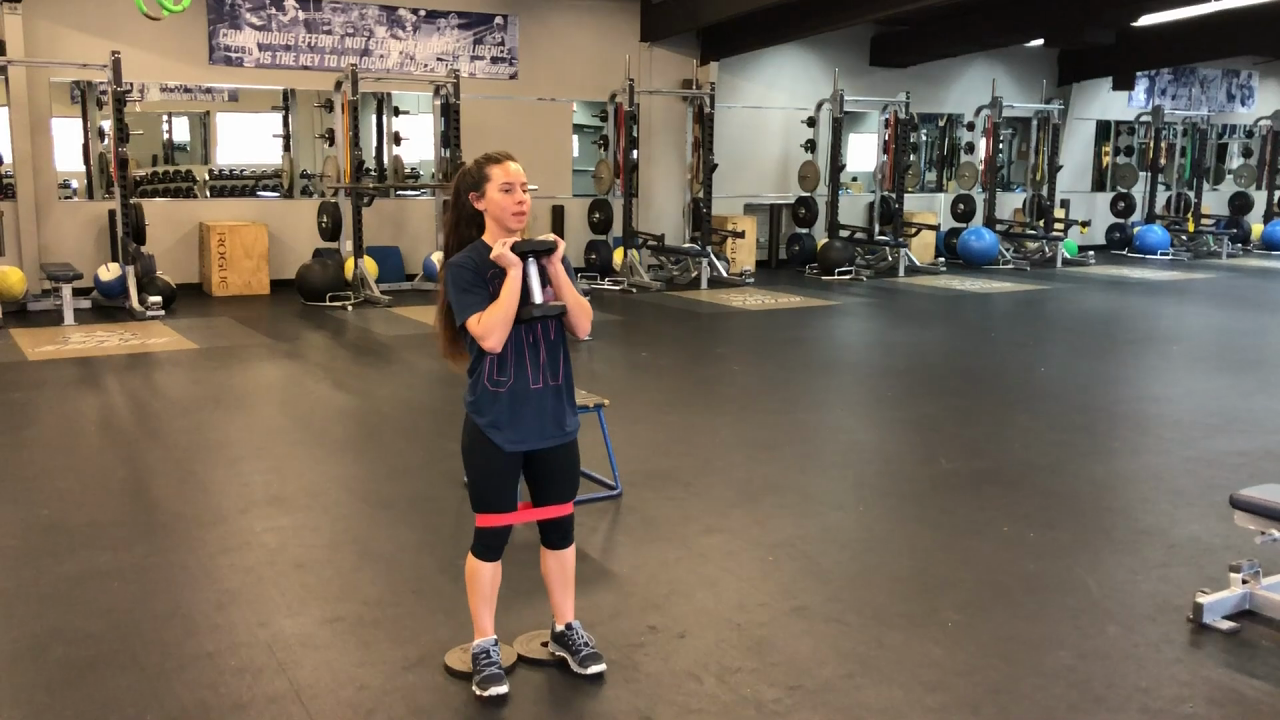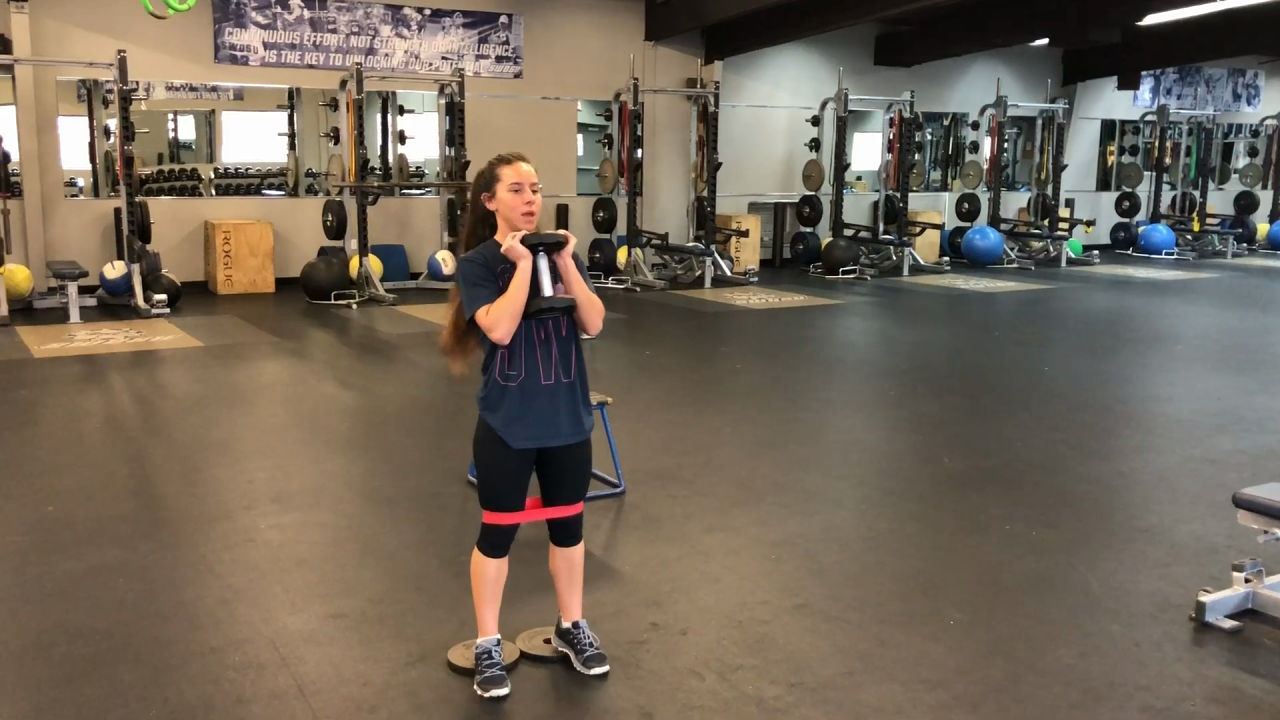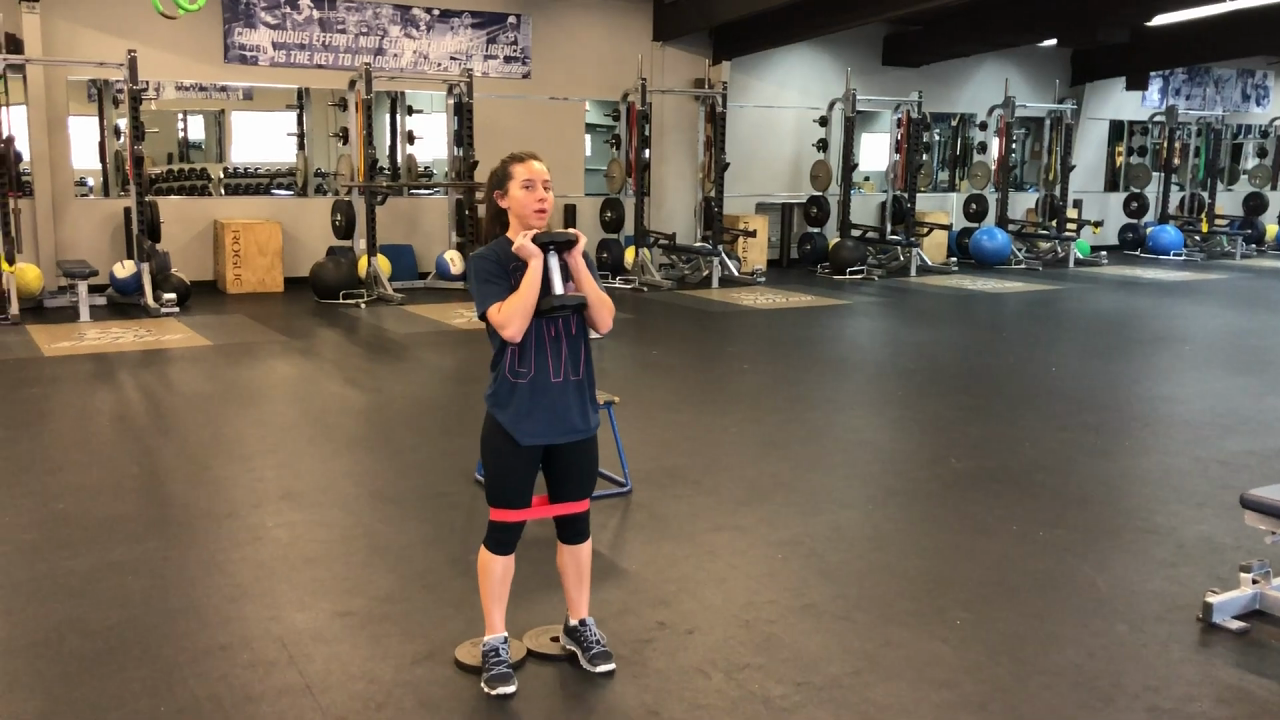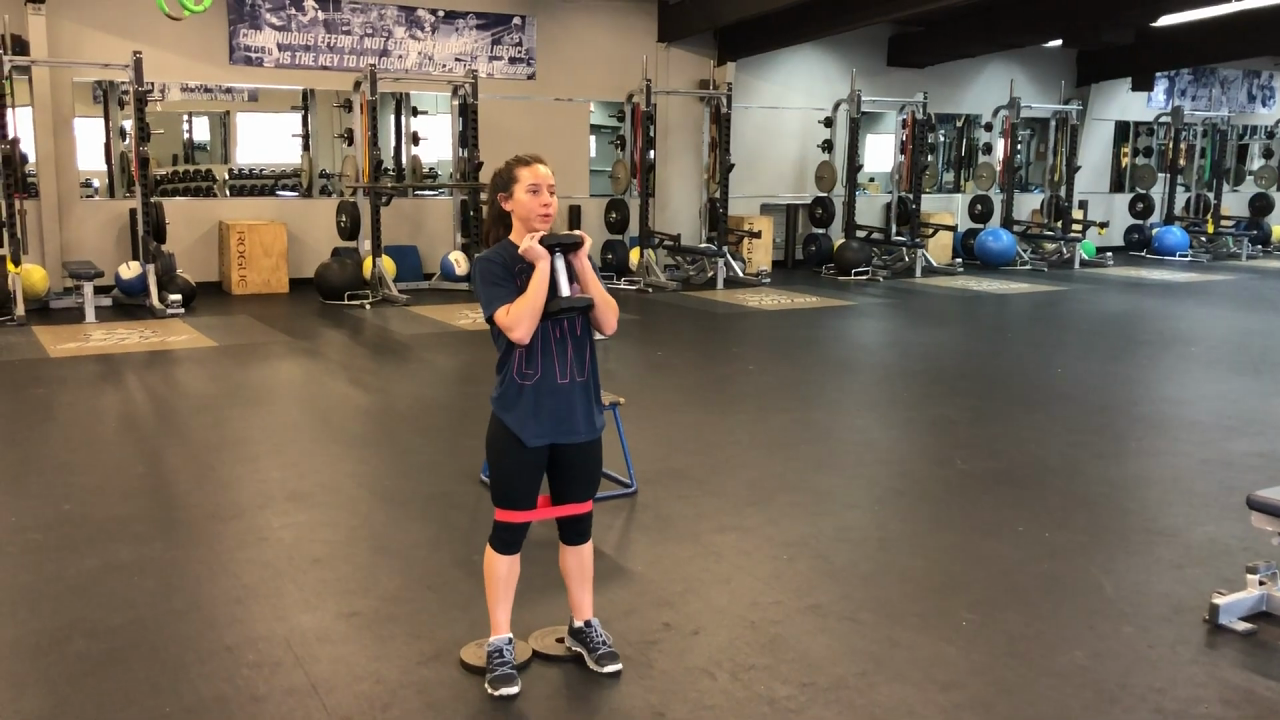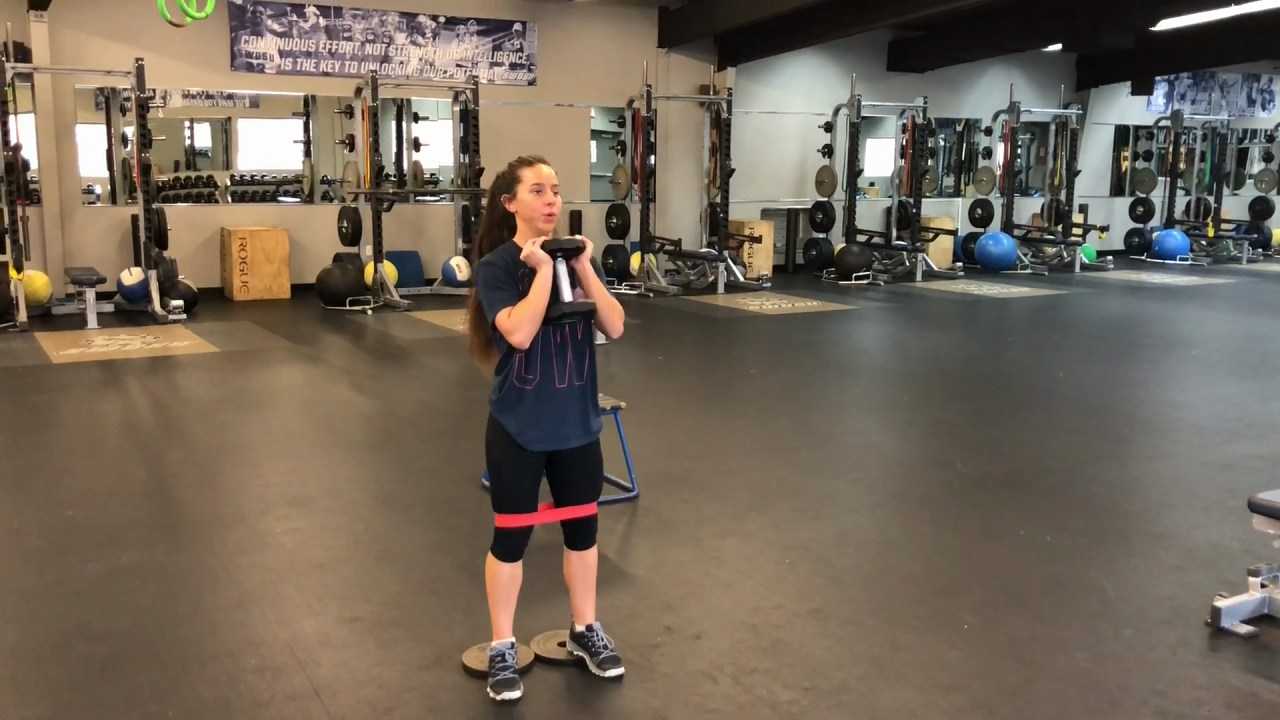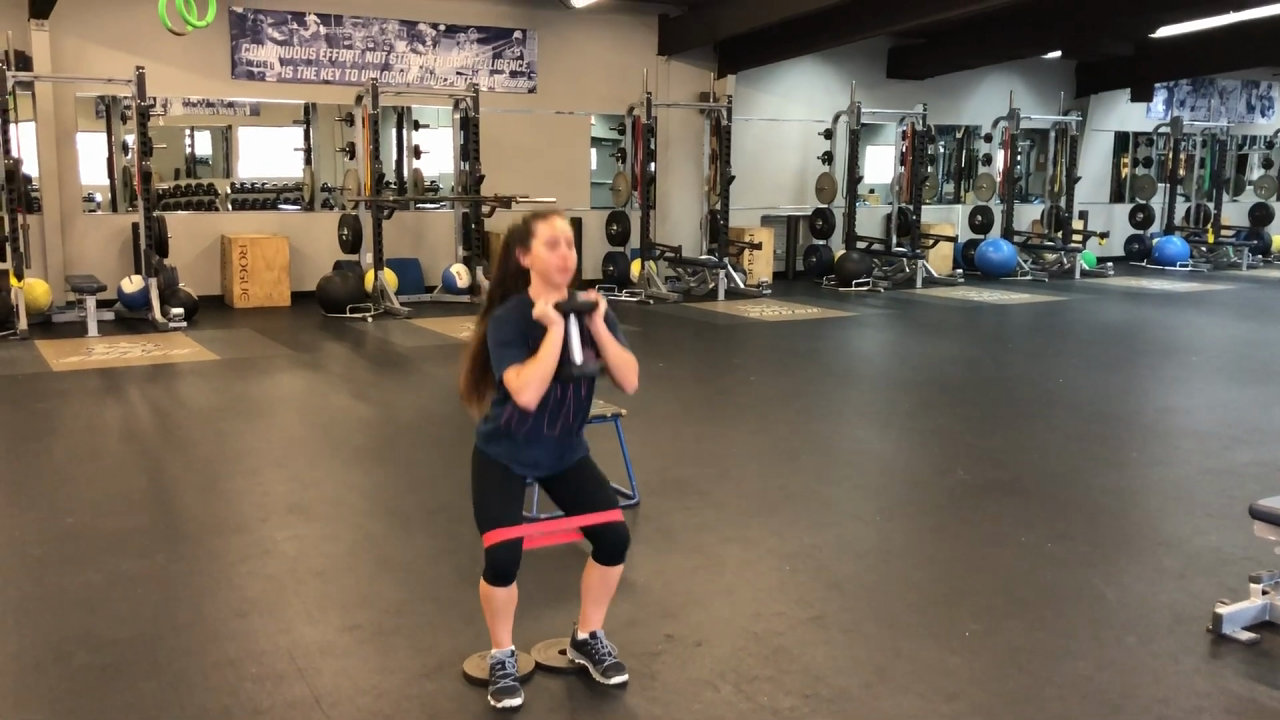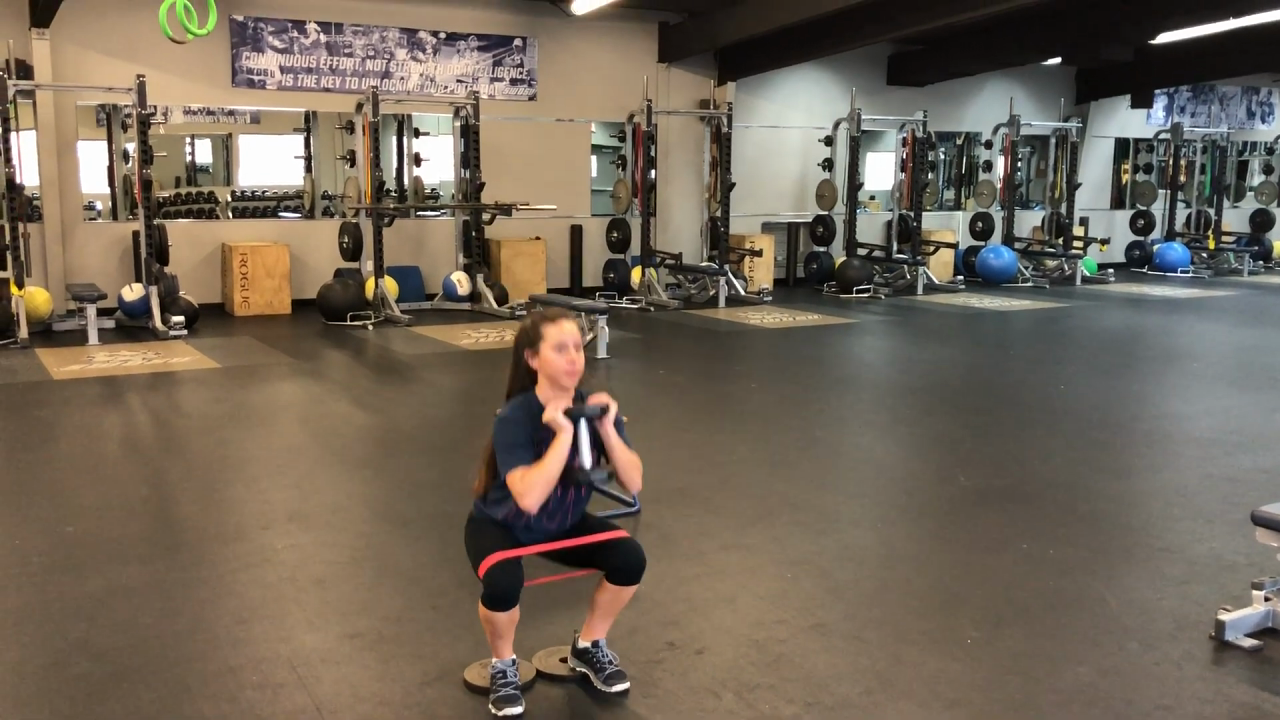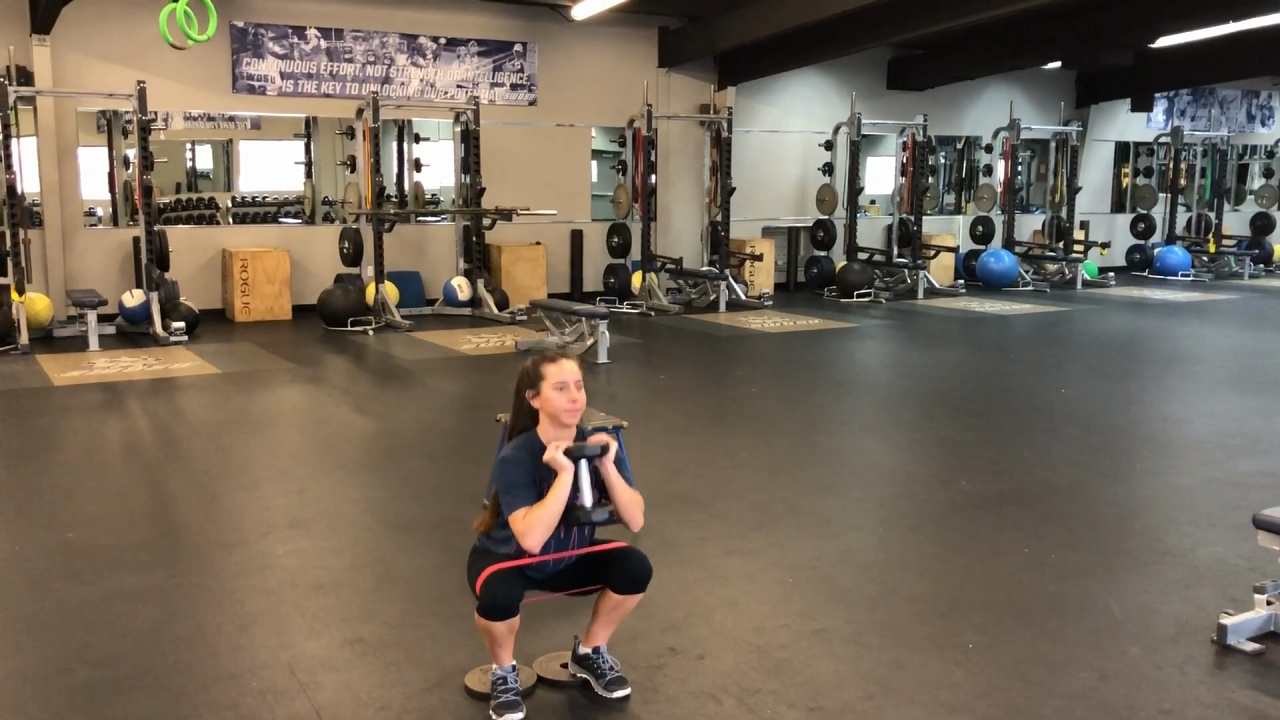
dt=0.3s
person 1, frame 1
left shoulder: (546, 253)
right shoulder: (466, 266)
left elbow: (582, 327)
right elbow: (491, 338)
left wrist: (555, 268)
right wrist: (513, 270)
left hip: (554, 420)
right hip: (494, 427)
left knee: (559, 528)
right knee: (492, 535)
left ankle: (566, 629)
right ankle: (485, 646)
person 1, frame 2
left shoulder: (560, 253)
right shoulder: (478, 263)
left elbow: (593, 323)
right elbow: (500, 329)
left wrist: (565, 263)
right wrist: (523, 264)
left hip: (568, 418)
right hip: (507, 423)
left knee: (568, 526)
right knee: (498, 531)
left ankle: (571, 627)
right ankle: (487, 644)
person 1, frame 3
left shoulder: (573, 250)
right shoulder: (488, 260)
left elbow: (604, 322)
right elbow: (510, 327)
left wrist: (574, 262)
right wrist: (535, 263)
left hip: (574, 415)
right hip: (514, 420)
left knee: (575, 523)
right knee: (505, 528)
left ankle: (579, 624)
right ankle: (495, 643)
person 1, frame 4
left shoulder: (573, 251)
right shoulder: (492, 263)
left elbow: (608, 324)
right elbow: (518, 328)
left wrist: (580, 264)
right wrist: (541, 264)
left hip: (579, 416)
right hip: (520, 422)
left knee: (577, 524)
right knee: (510, 530)
left ankle: (584, 626)
right ankle: (500, 643)
person 1, frame 5
left shoulder: (577, 255)
right shoulder: (497, 266)
left elbow: (614, 327)
right elbow: (519, 333)
left wrist: (584, 269)
right wrist: (544, 269)
left hip: (577, 423)
right hip: (517, 427)
left knee: (580, 528)
right knee: (512, 536)
left ankle: (585, 631)
right ankle: (502, 648)
person 1, frame 6
left shoulder: (590, 308)
right shoulder: (509, 318)
left elbow: (629, 381)
right elbow: (526, 394)
left wrist: (596, 325)
right wrist: (555, 326)
left hip: (565, 451)
right hip: (503, 455)
left knee: (614, 537)
right knee: (503, 557)
left ankle: (587, 639)
right ankle: (502, 656)
person 1, frame 7
left shoulder: (595, 407)
right shoulder: (515, 418)
left elbow: (634, 483)
right elbow: (529, 499)
left wrist: (607, 429)
right wrist: (564, 434)
left hip: (565, 524)
right hip: (501, 528)
left knee: (630, 560)
right knee: (502, 585)
left ankle: (588, 647)
right ankle: (503, 667)
person 1, frame 8
left shoulder: (597, 445)
right shoulder: (516, 458)
left elbow: (635, 521)
right elbow: (531, 540)
left wrist: (606, 468)
right wrist: (565, 473)
left hip: (567, 559)
right hip: (506, 556)
left knee: (636, 569)
right knee: (498, 598)
left ankle: (589, 652)
right ankle: (503, 672)
